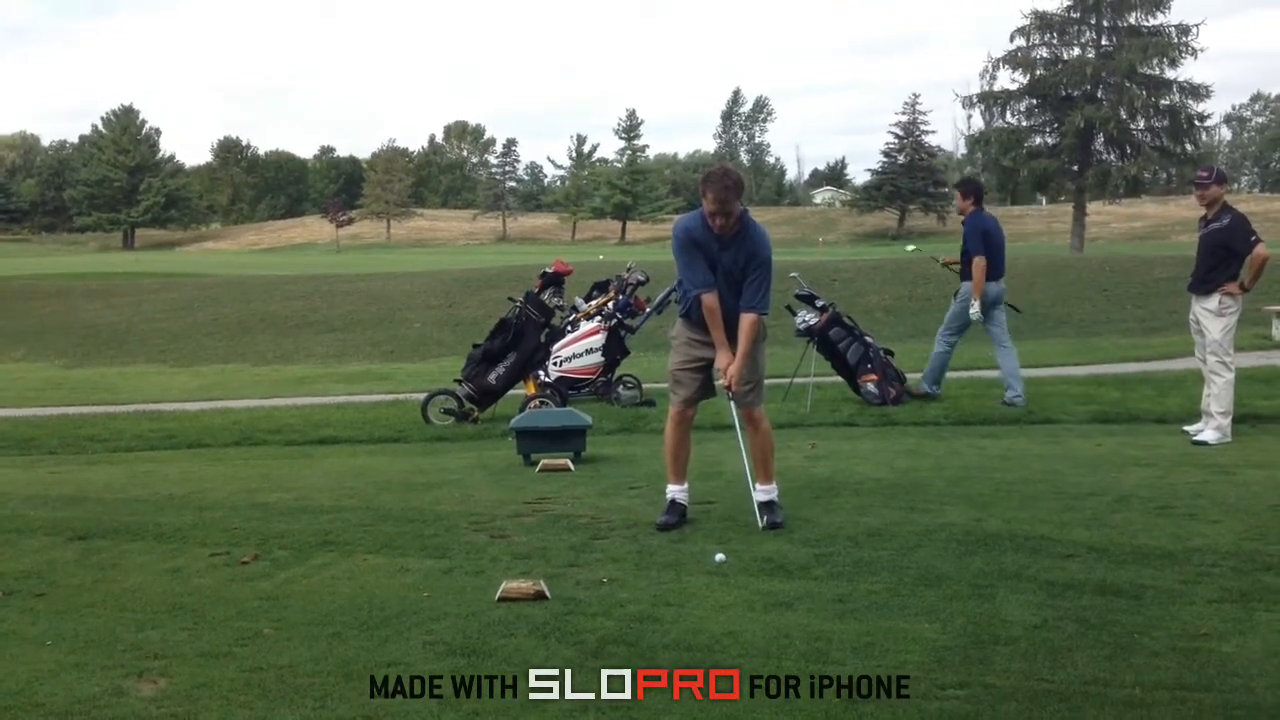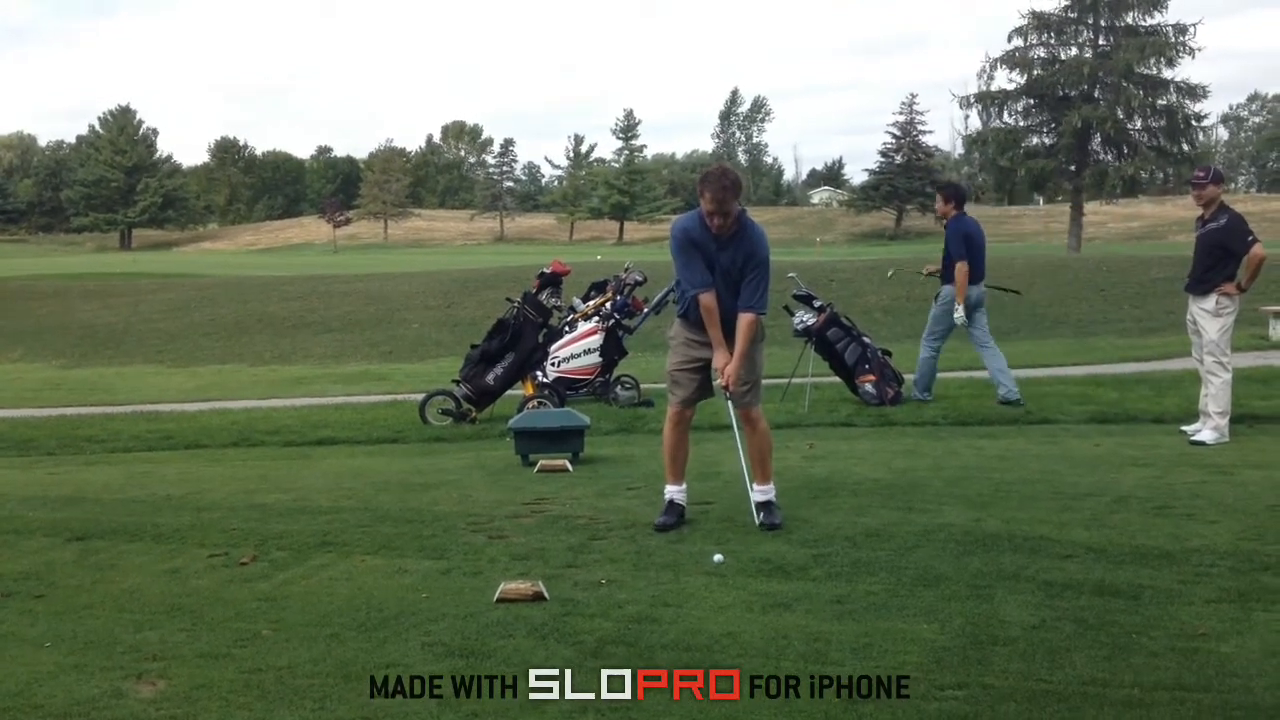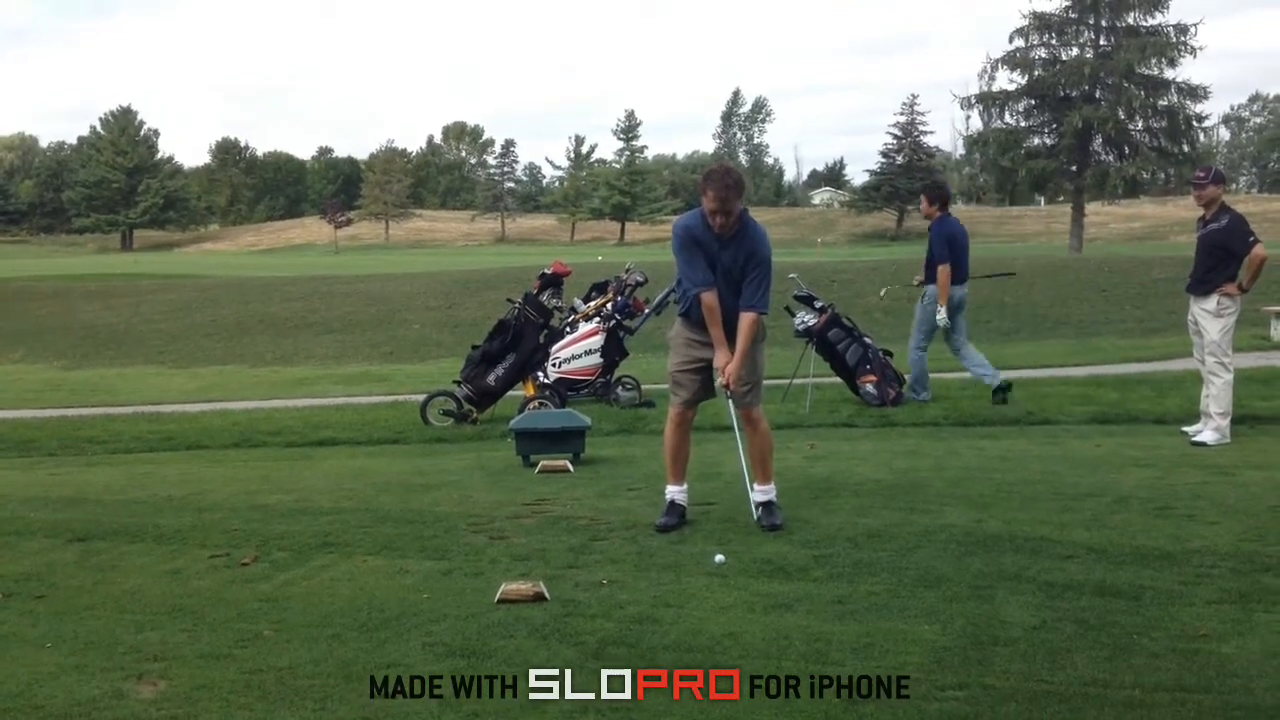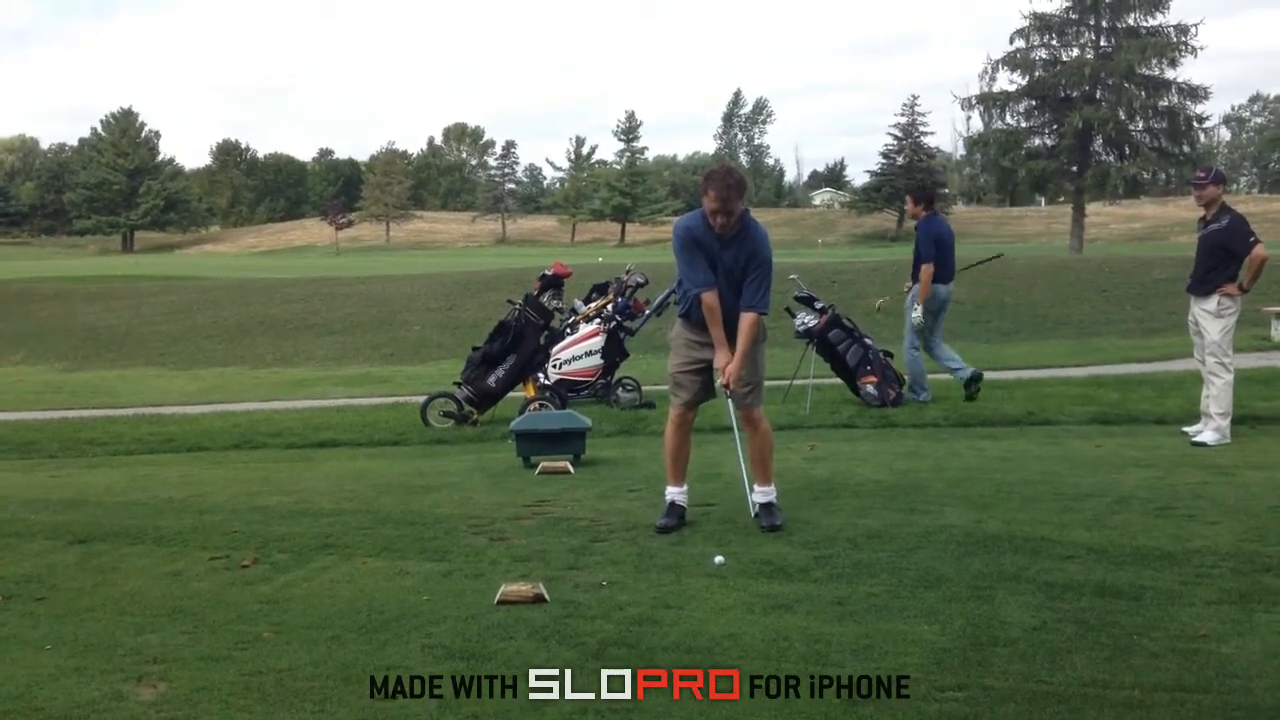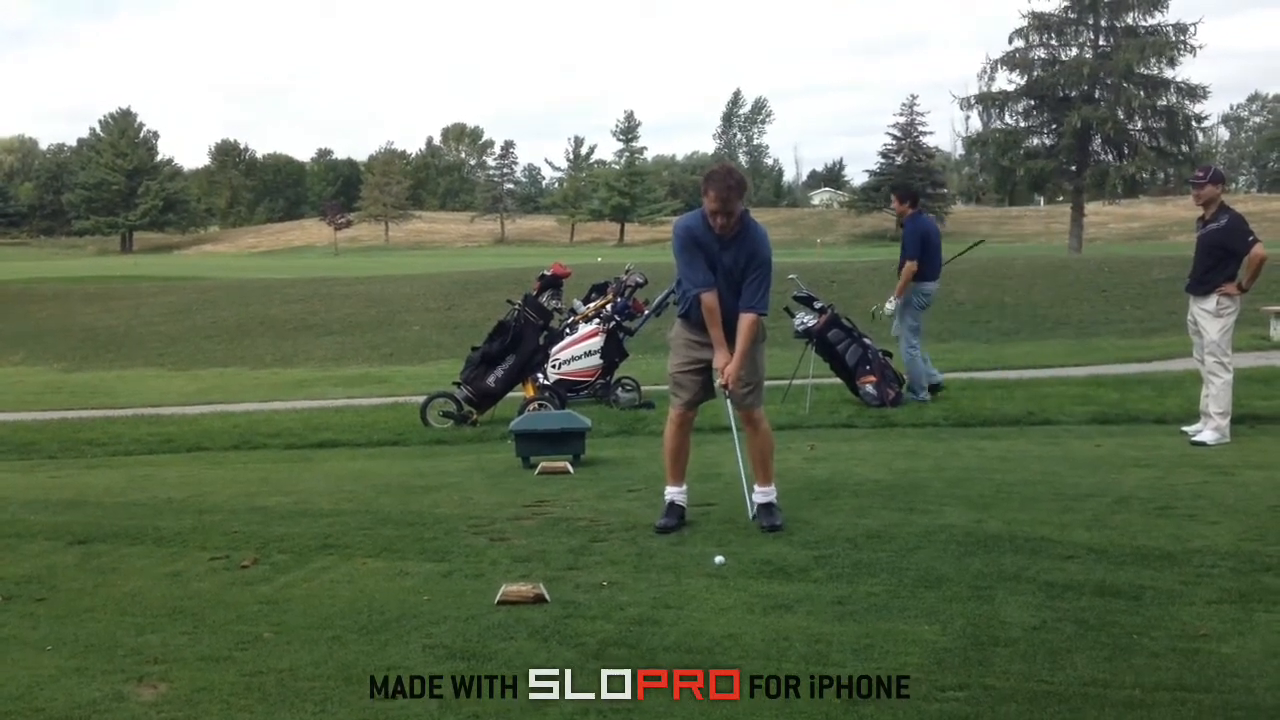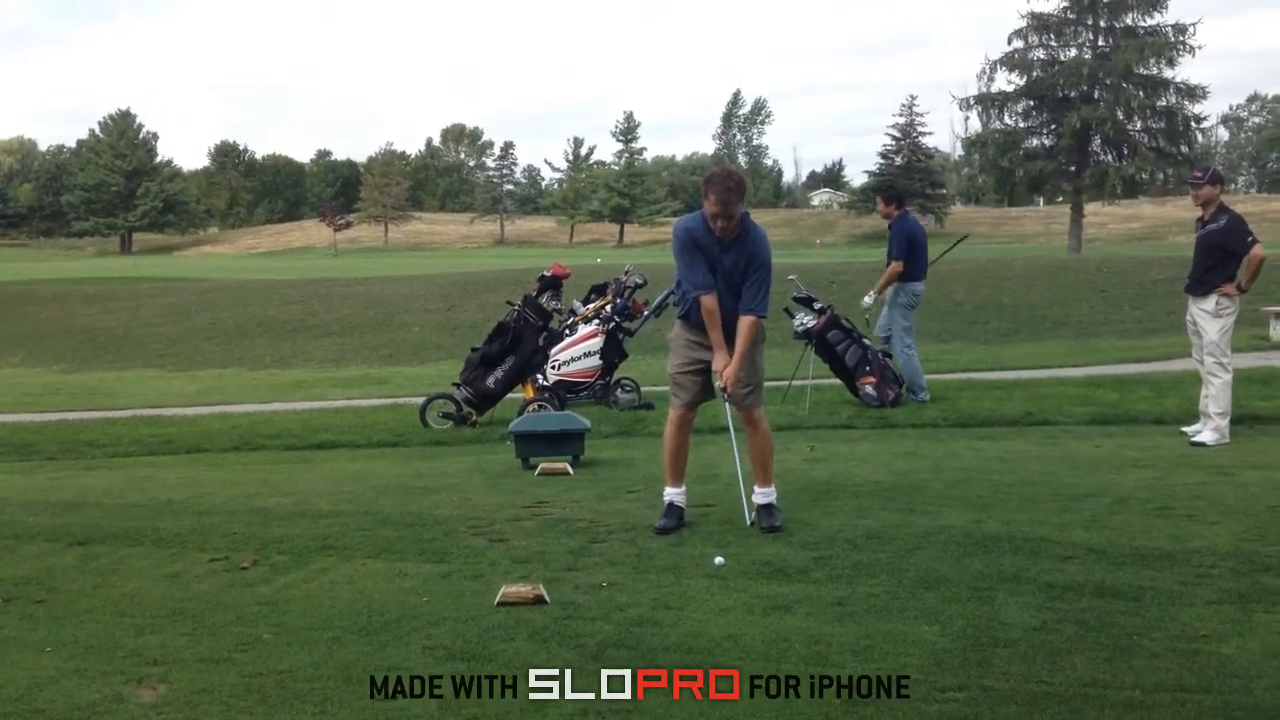
dt=0.1s
person 1, frame 1
left shoulder: (757, 239)
right shoulder: (685, 230)
left elbow: (752, 309)
right elbow: (706, 294)
left wrist: (738, 360)
right wrist: (720, 350)
left hip: (743, 330)
right hip: (694, 329)
left knee: (753, 412)
right knee: (680, 411)
left ankle: (767, 495)
right ankle: (676, 497)
person 1, frame 2
left shoulder: (755, 239)
right shoulder: (683, 230)
left elbow: (750, 308)
right elbow: (703, 293)
left wrist: (736, 360)
right wrist: (718, 350)
left hip: (741, 330)
right hip: (692, 329)
left knee: (751, 412)
right knee: (678, 412)
left ankle: (764, 495)
right ankle: (675, 497)
person 1, frame 3
left shoulder: (756, 239)
right shoulder: (685, 229)
left elbow: (752, 308)
right elbow: (705, 293)
left wrist: (737, 359)
right wrist: (719, 350)
left hip: (742, 330)
right hip: (693, 330)
left knee: (751, 413)
right knee: (680, 413)
left ankle: (765, 495)
right ankle: (676, 498)
person 1, frame 4
left shoulder: (757, 239)
right shoulder: (686, 229)
left elbow: (752, 308)
right elbow: (705, 293)
left wrist: (737, 359)
right wrist: (720, 350)
left hip: (743, 331)
right hip: (694, 331)
left knee: (752, 414)
right knee: (680, 414)
left ankle: (765, 497)
right ankle: (676, 499)
person 1, frame 5
left shoulder: (757, 240)
right shoulder: (686, 230)
left elbow: (752, 309)
right elbow: (705, 293)
left wrist: (736, 360)
right wrist: (719, 350)
left hip: (742, 331)
right hip: (693, 331)
left knee: (752, 414)
right knee: (680, 414)
left ankle: (765, 497)
right ankle: (675, 499)
person 1, frame 6
left shoulder: (757, 242)
right shoulder: (686, 231)
left elbow: (752, 311)
right elbow: (704, 295)
left wrist: (736, 362)
right wrist: (718, 352)
left hip: (742, 332)
right hip: (693, 331)
left knee: (753, 414)
right knee: (680, 415)
left ankle: (765, 498)
right ankle: (674, 500)
person 2, frame 1
left shoulder: (1233, 220)
right shoulder: (1204, 221)
left elbow: (1261, 253)
left wrist: (1245, 286)
right wrist: (1196, 279)
left hip: (1220, 302)
right hip: (1199, 300)
left knee: (1219, 363)
right knee: (1206, 363)
left ankle: (1220, 427)
right ankle: (1208, 420)
person 2, frame 2
left shoulder: (1229, 220)
right shoulder: (1201, 221)
left elbow: (1257, 253)
left wrist: (1241, 286)
right wrist: (1194, 279)
left hip: (1217, 302)
right hip: (1196, 300)
left knee: (1216, 364)
right knee: (1203, 364)
left ankle: (1217, 427)
right ankle: (1206, 420)
person 2, frame 3
left shoulder: (1231, 220)
right shoulder: (1203, 221)
left elbow: (1259, 253)
left wrist: (1243, 286)
right wrist: (1194, 280)
left hip: (1218, 303)
right hip: (1197, 300)
left knee: (1218, 364)
right knee: (1205, 364)
left ankle: (1219, 428)
right ankle: (1207, 421)
person 2, frame 4
left shoulder: (1231, 221)
right shoulder: (1204, 222)
left elbow: (1259, 254)
left wrist: (1243, 287)
right wrist: (1196, 280)
left hip: (1218, 303)
right hip: (1198, 301)
left knee: (1218, 365)
right knee: (1205, 365)
left ankle: (1219, 428)
right ankle: (1208, 421)
person 2, frame 5
left shoulder: (1230, 220)
right shoulder: (1203, 221)
left elbow: (1258, 253)
left wrist: (1242, 287)
right wrist: (1194, 281)
left hip: (1218, 302)
right hip: (1197, 301)
left knee: (1218, 364)
right knee: (1205, 364)
left ankle: (1219, 428)
right ankle: (1207, 421)
person 2, frame 6
left shoulder: (1229, 221)
right shoulder: (1202, 222)
left elbow: (1257, 254)
left wrist: (1241, 287)
right wrist: (1194, 281)
left hip: (1217, 303)
right hip: (1196, 301)
left knee: (1217, 364)
right knee: (1204, 364)
left ankle: (1218, 428)
right ankle: (1206, 421)
person 3, frame 1
left shoulder: (973, 225)
right shoulder: (991, 221)
left elbow: (979, 263)
left wrist: (975, 301)
right wrist: (954, 261)
left hip: (976, 288)
right hip: (996, 287)
left knee: (946, 338)
right knee: (1002, 343)
left ankle: (929, 387)
right ankle: (1015, 395)
person 3, frame 2
left shoulder: (955, 228)
right shoulder: (971, 225)
left elbow: (961, 268)
left wrist: (959, 305)
right wrist: (940, 269)
left hip: (954, 292)
right hip: (976, 289)
left knee: (931, 343)
right knee: (985, 343)
left ankle: (921, 392)
right ankle: (1010, 392)
person 3, frame 3
left shoulder: (939, 229)
right shoulder: (956, 225)
left elbow: (944, 270)
left wrist: (941, 307)
right wrist: (926, 277)
left hip: (939, 291)
right hip: (959, 290)
left knee: (918, 344)
right knee: (959, 344)
left ankle: (918, 392)
right ankle: (996, 382)
person 3, frame 4
left shoulder: (926, 229)
right shoulder: (942, 224)
left elbow: (927, 269)
left wrist: (918, 305)
right wrist: (915, 282)
left hip: (930, 291)
right hip: (944, 288)
left knee: (912, 344)
right knee: (931, 342)
left ankle: (919, 393)
right ankle: (968, 374)
person 3, frame 5
left shoulder: (913, 227)
right shoulder: (927, 222)
left elbow: (911, 266)
left wrist: (894, 298)
left hip: (917, 288)
right hip: (927, 284)
left knee: (909, 343)
right knee: (907, 337)
left ankle: (919, 392)
right ankle: (932, 378)
person 3, frame 6
left shoulder: (900, 228)
right shoulder: (912, 223)
left elbow: (897, 267)
left wrist: (874, 293)
left hip: (904, 288)
right hip: (910, 285)
left knee: (903, 344)
right knee: (884, 335)
left ankle: (919, 393)
